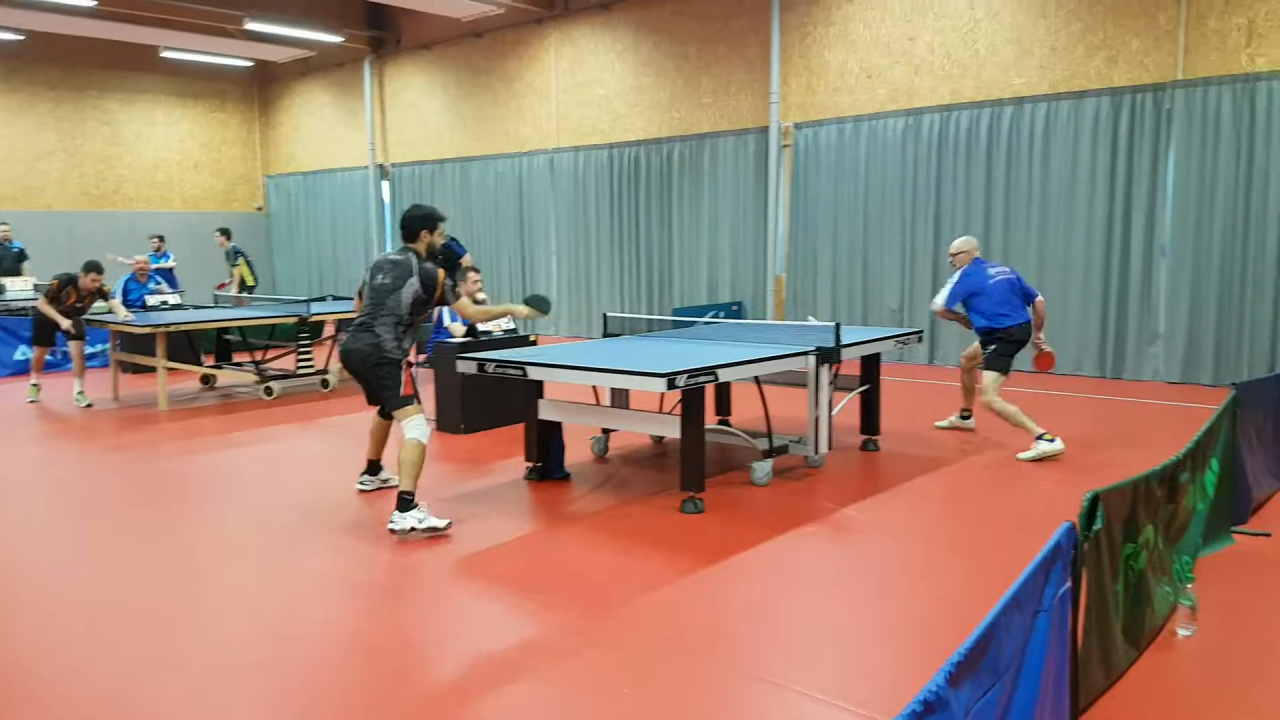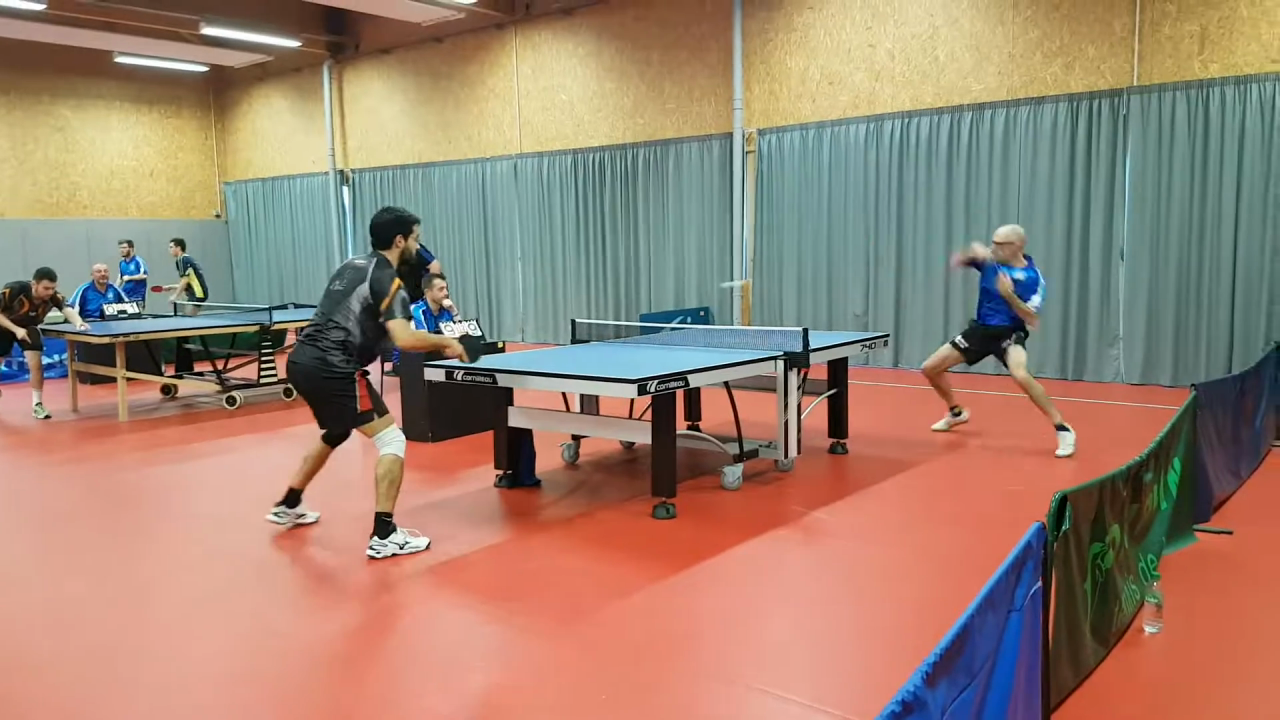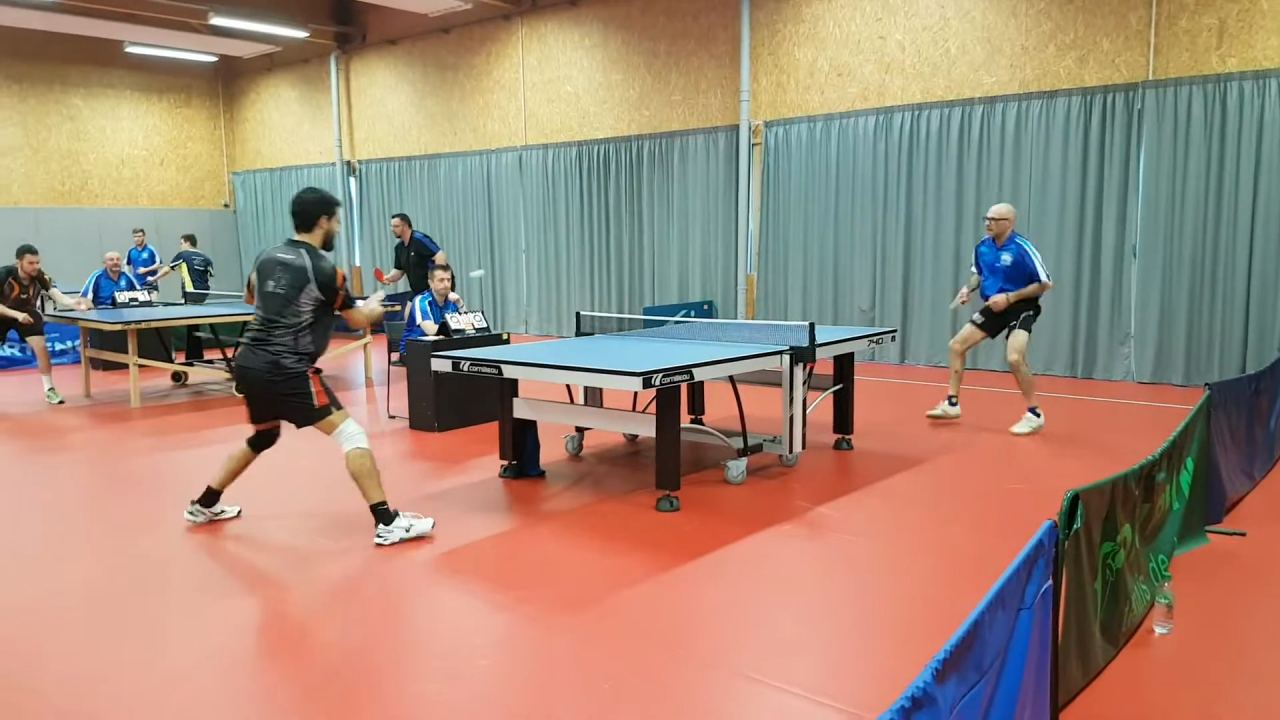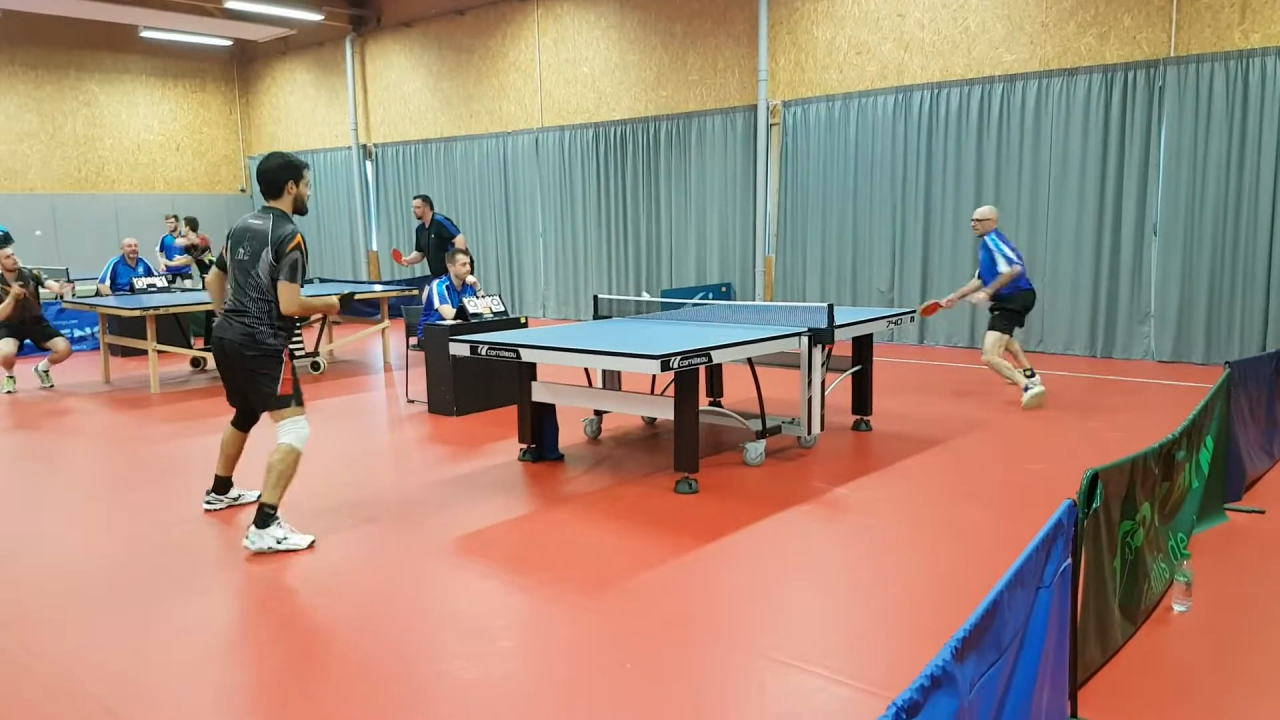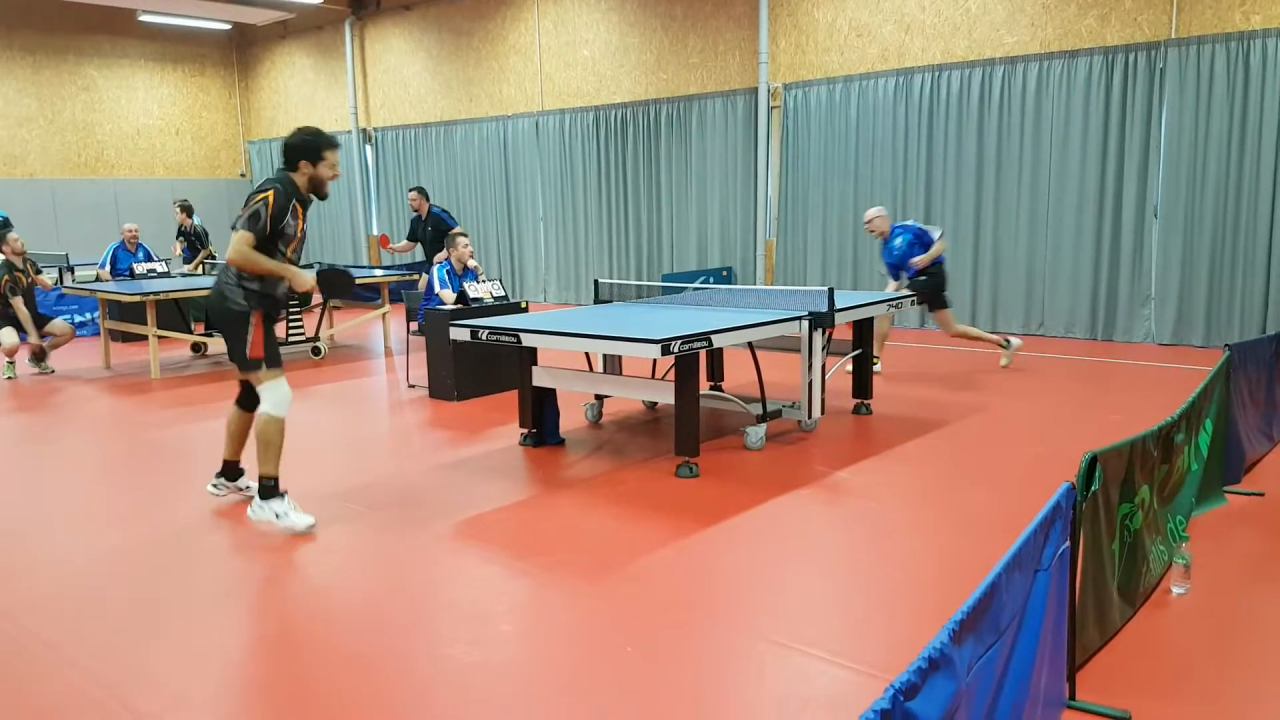
dt=0.4s
person 1, frame 1
left shoulder: (378, 264)
right shoulder: (428, 272)
right elbow: (473, 313)
right wrist: (510, 309)
left hip: (352, 348)
right hip: (383, 355)
left knee: (387, 407)
right knee: (416, 427)
left ankle: (373, 473)
right ankle: (405, 511)
person 1, frame 2
left shoulder: (352, 266)
right shoulder: (388, 281)
right elbow: (407, 340)
right wrist: (443, 343)
left hip: (300, 360)
right hip: (331, 370)
left knee: (336, 432)
right knee: (392, 442)
left ankle: (288, 506)
right ankle: (383, 535)
person 1, frame 3
left shoulder: (266, 258)
right shoulder: (326, 273)
right elbow: (358, 320)
right wrist: (375, 307)
left hip: (247, 363)
right hip: (286, 372)
left knee: (264, 435)
right knee: (351, 436)
left ankle: (204, 505)
right ankle: (387, 521)
person 1, frame 4
left shoulder: (240, 228)
right shoulder: (289, 237)
left elbow: (214, 280)
right elbow: (289, 306)
right wrist: (327, 306)
left hip: (227, 338)
right hip: (265, 345)
left knee: (245, 415)
right knee: (294, 431)
left ankle: (219, 492)
right ankle: (265, 527)
person 1, frame 5
left shoulder: (295, 200)
right shoulder: (272, 196)
right elbow: (235, 253)
left wrist: (292, 277)
right wrist: (293, 273)
left hip: (247, 303)
right hip: (242, 308)
left knee: (252, 394)
right knee: (276, 396)
left ankle: (227, 476)
right ankle: (269, 498)
person 2, frame 1
left shoulder: (968, 275)
right shoulder: (1005, 270)
left elbow: (940, 308)
right elbow: (1038, 301)
left wrist: (963, 319)
right wrist: (1038, 332)
left hip: (1004, 335)
right hip: (1018, 329)
left knee: (989, 398)
right knee: (967, 360)
left ankle: (1046, 439)
right ankle: (965, 416)
person 2, frame 2
left shoulder: (1033, 275)
right shoulder: (990, 260)
left elbow: (1031, 319)
right elbow: (956, 262)
left wrist: (1010, 293)
right wrist: (975, 252)
left hip: (1010, 333)
right hip: (980, 329)
left knee: (1022, 377)
right knee: (930, 368)
left ankle: (1062, 429)
right ankle: (956, 412)
person 2, frame 3
left shoulder: (1022, 248)
right shoulder: (983, 246)
left elbow: (1044, 283)
right elbow: (977, 274)
left wrist: (1009, 298)
right wrist: (967, 288)
left hip: (1021, 309)
right hip: (993, 309)
left knee: (1015, 358)
right knee: (957, 346)
left ankle: (1034, 413)
right ankle: (951, 404)
person 2, frame 4
left shoulder: (992, 241)
right shoulder: (989, 243)
left elbow: (1013, 270)
right elbow: (980, 280)
left wrist: (987, 292)
right wrist: (955, 296)
left hip: (1011, 301)
right hip: (1021, 298)
left knee: (990, 357)
right knee: (1002, 336)
left ankle: (1030, 387)
right ankle: (1029, 373)
person 2, frame 5
left shoulder: (906, 229)
right shoulder: (886, 248)
left elbow: (941, 243)
right elbow: (895, 281)
left wrist: (926, 257)
left hip: (929, 276)
right knee: (952, 329)
left ankle: (874, 361)
right ankle: (1007, 343)
person 3, frame 1
left shoulder: (100, 289)
right shoulder: (62, 282)
left elbow: (114, 303)
right elbow: (41, 303)
left wrist: (124, 314)
right wrist: (61, 320)
left hip: (73, 318)
right hip: (47, 316)
left knee: (78, 352)
right knee: (39, 354)
left ankle: (78, 393)
right ankle: (34, 384)
person 3, frame 2
left shoulder: (53, 296)
right shoulder: (14, 290)
left elbow: (69, 311)
left wrist: (79, 323)
right wrist: (16, 329)
left hip: (28, 329)
left knee: (35, 363)
left ankle: (37, 405)
person 3, frame 3
left shoulder: (40, 277)
left elbow: (58, 297)
left wrist: (74, 303)
right wrist: (16, 314)
left hip: (28, 316)
left knee: (40, 348)
left ankle: (49, 390)
person 3, frame 4
left shoulder: (30, 275)
left elbow: (53, 287)
left wrist: (59, 289)
right wrist: (12, 295)
left hip: (36, 323)
left knee: (65, 349)
left ankle: (43, 368)
person 3, frame 5
left shoulder: (29, 262)
left elbow: (45, 284)
right elbow: (19, 308)
left wrist: (47, 285)
right wrist: (34, 336)
left hip: (31, 314)
left knee: (68, 331)
left ankle: (38, 356)
